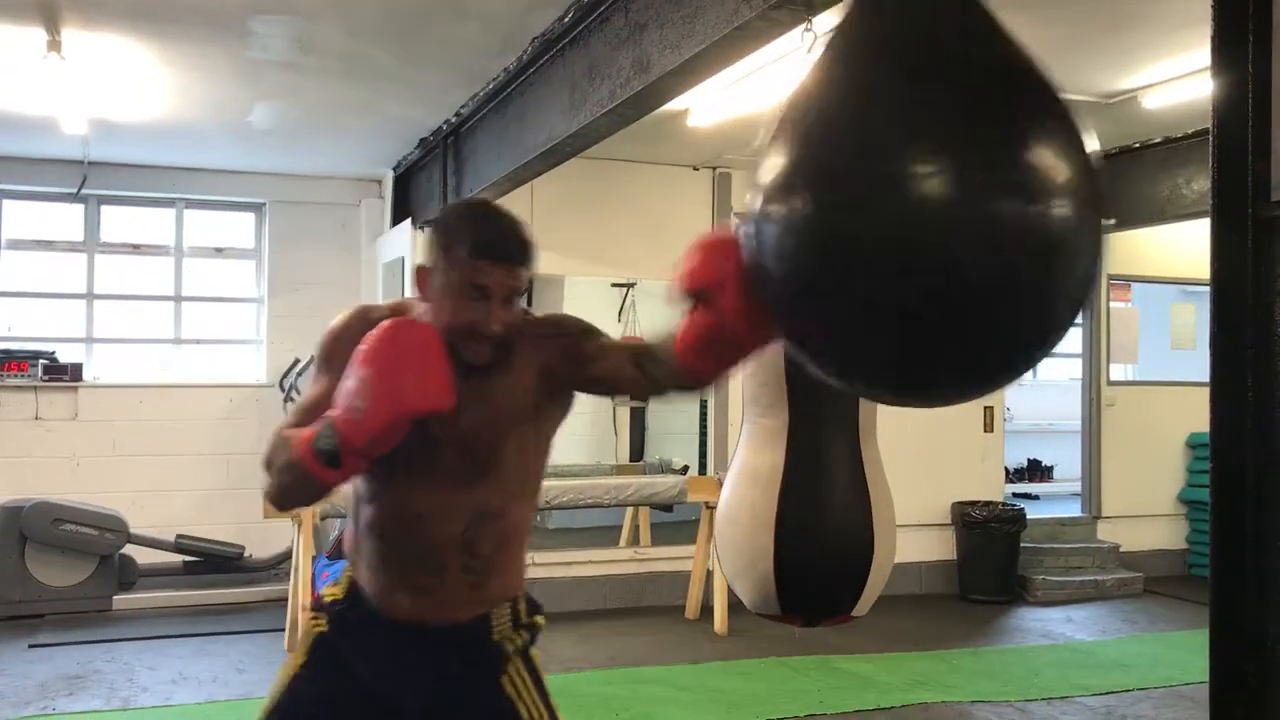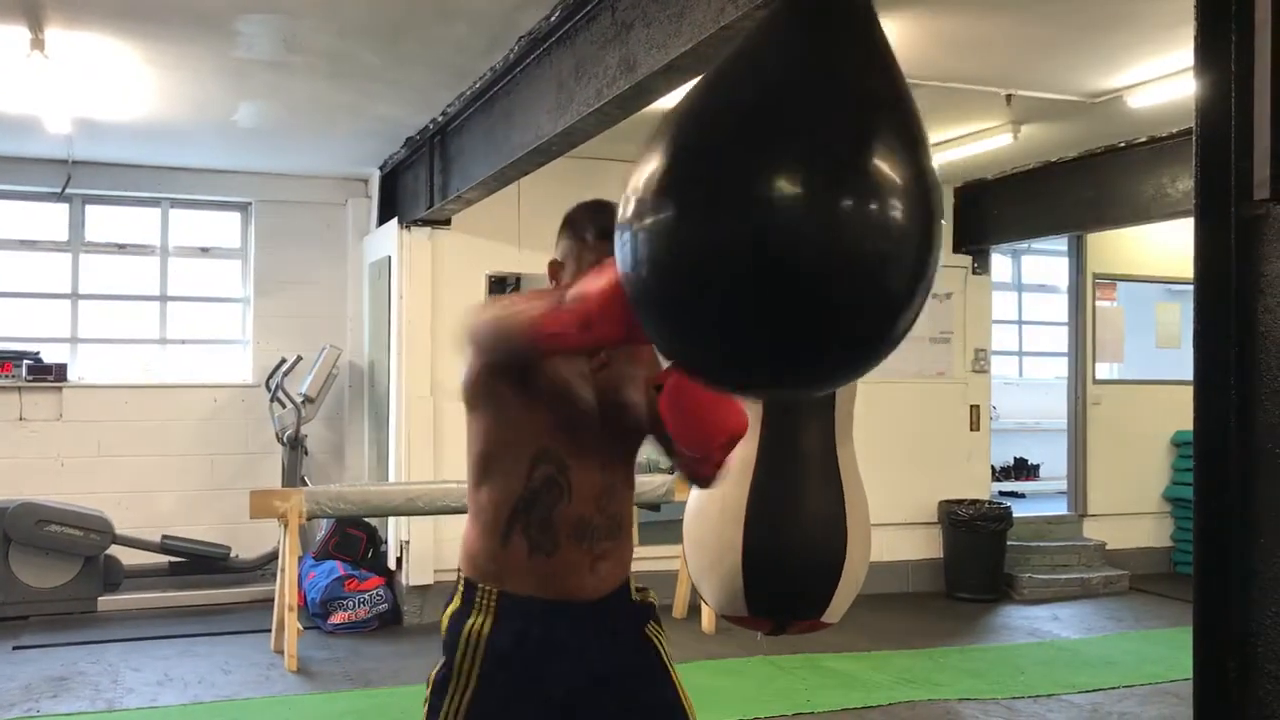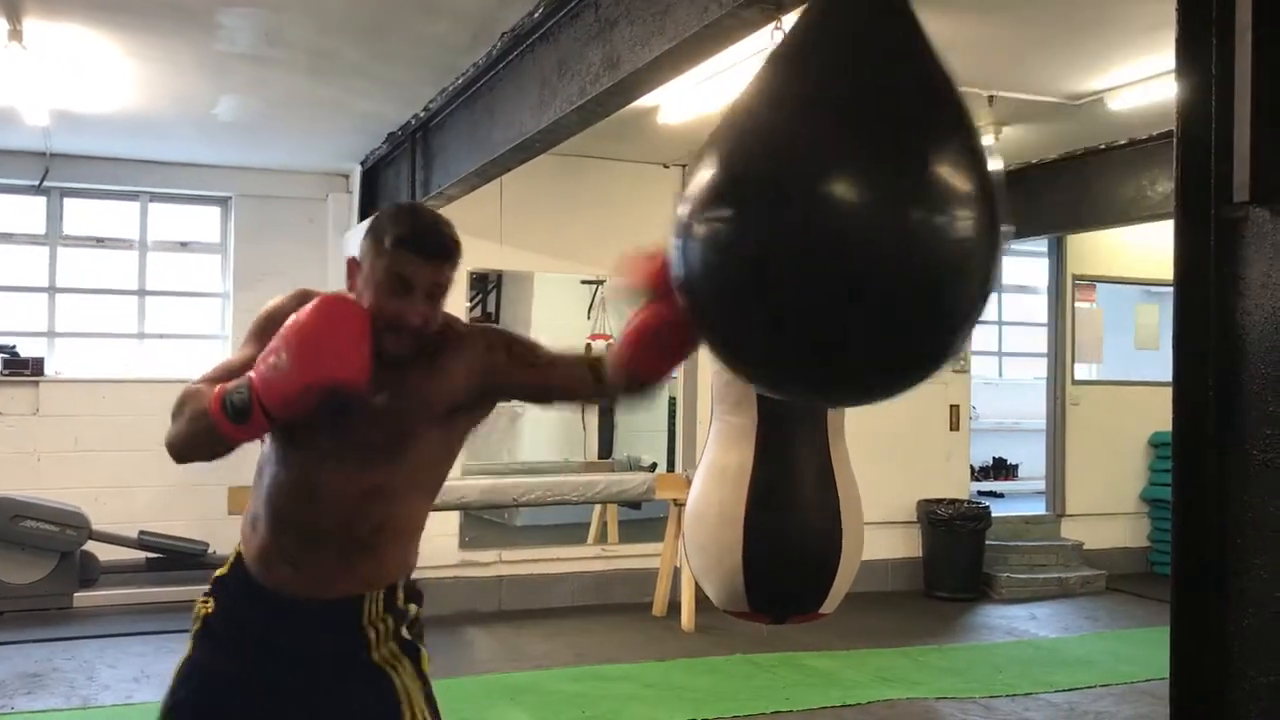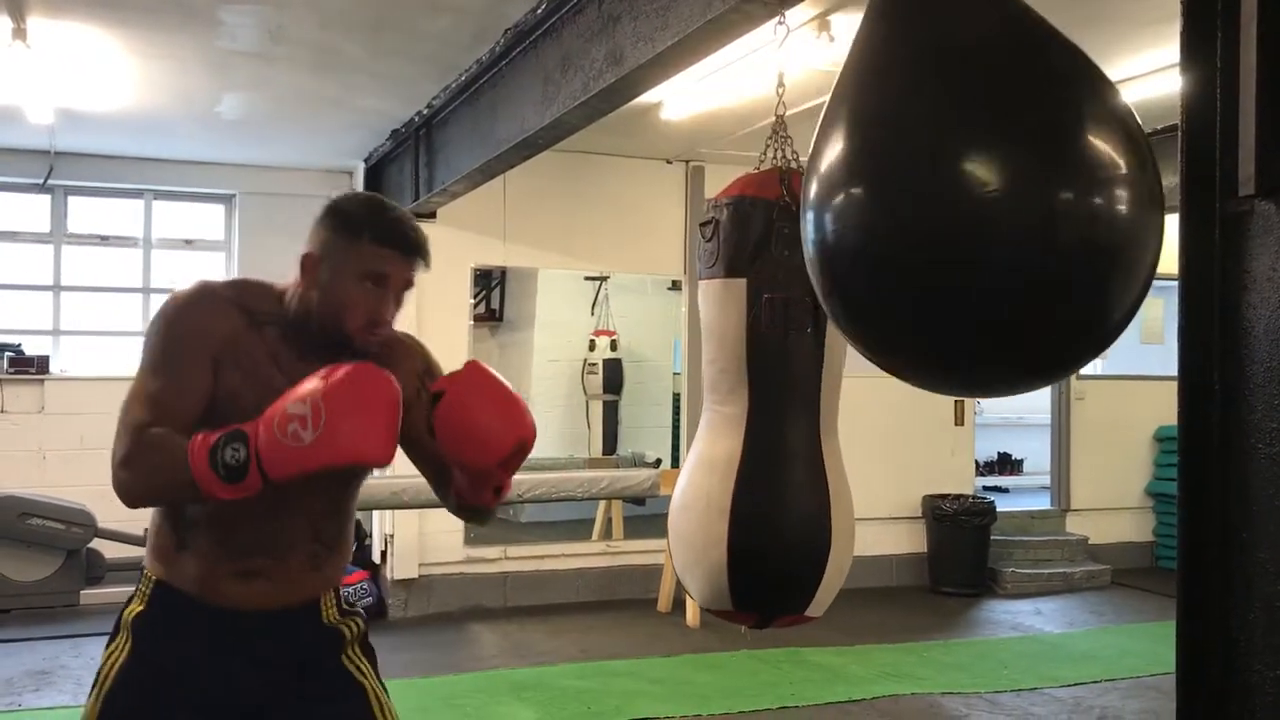
dt=1s
person 1, frame 1
left shoulder: (549, 349)
right shoulder: (364, 338)
left elbow: (674, 364)
right elbow: (282, 484)
left wrist: (729, 319)
right wrist: (349, 430)
left hip: (482, 645)
right hip: (360, 628)
person 1, frame 2
left shoulder: (637, 354)
right shoulder: (506, 337)
left elbow: (699, 471)
right elbow: (513, 326)
left wrist: (706, 432)
right wrist: (593, 311)
left hip: (613, 616)
right hip: (505, 624)
person 1, frame 3
left shoulder: (475, 357)
right shoulder: (300, 322)
left elbow: (611, 379)
right elbow: (185, 438)
left wrist: (668, 317)
right wrist: (261, 393)
left hip: (362, 629)
right hip: (242, 608)
person 1, frame 4
left shoulder: (400, 367)
right shoulder: (207, 319)
left elbow: (468, 503)
right elbow: (135, 473)
left wrist: (486, 469)
right wrist: (263, 448)
left hip: (308, 639)
right hip: (173, 630)
